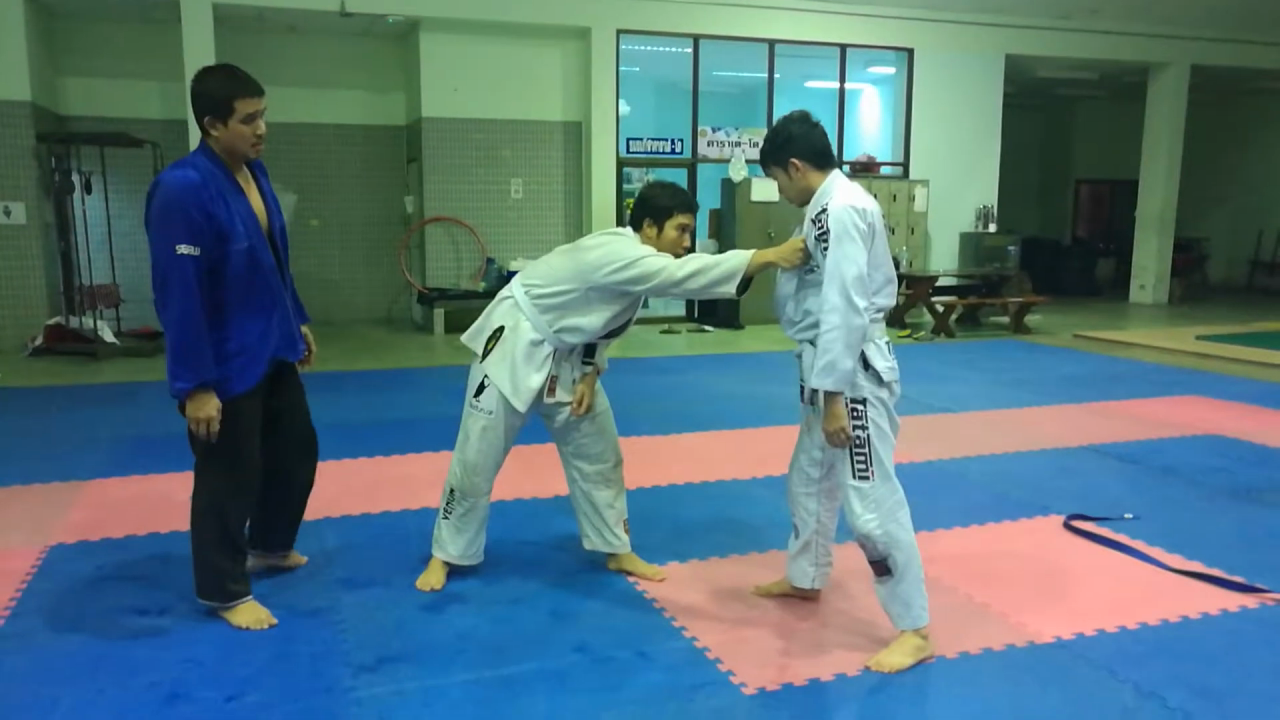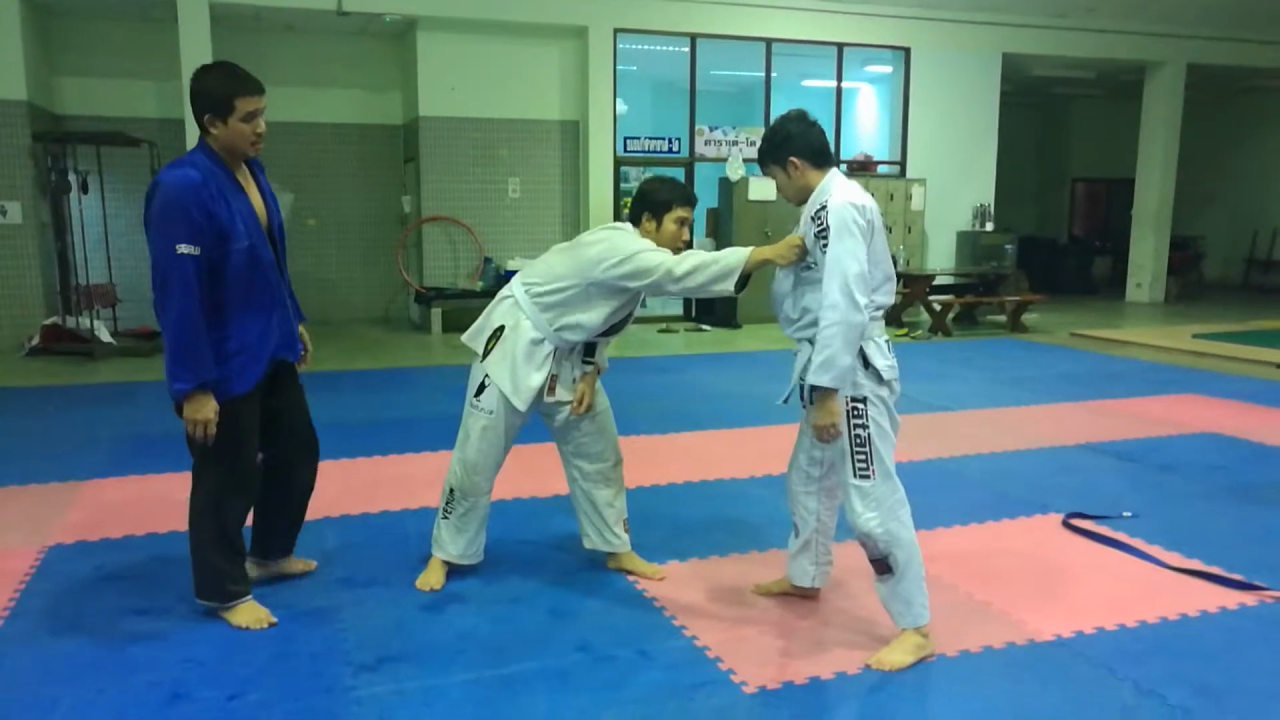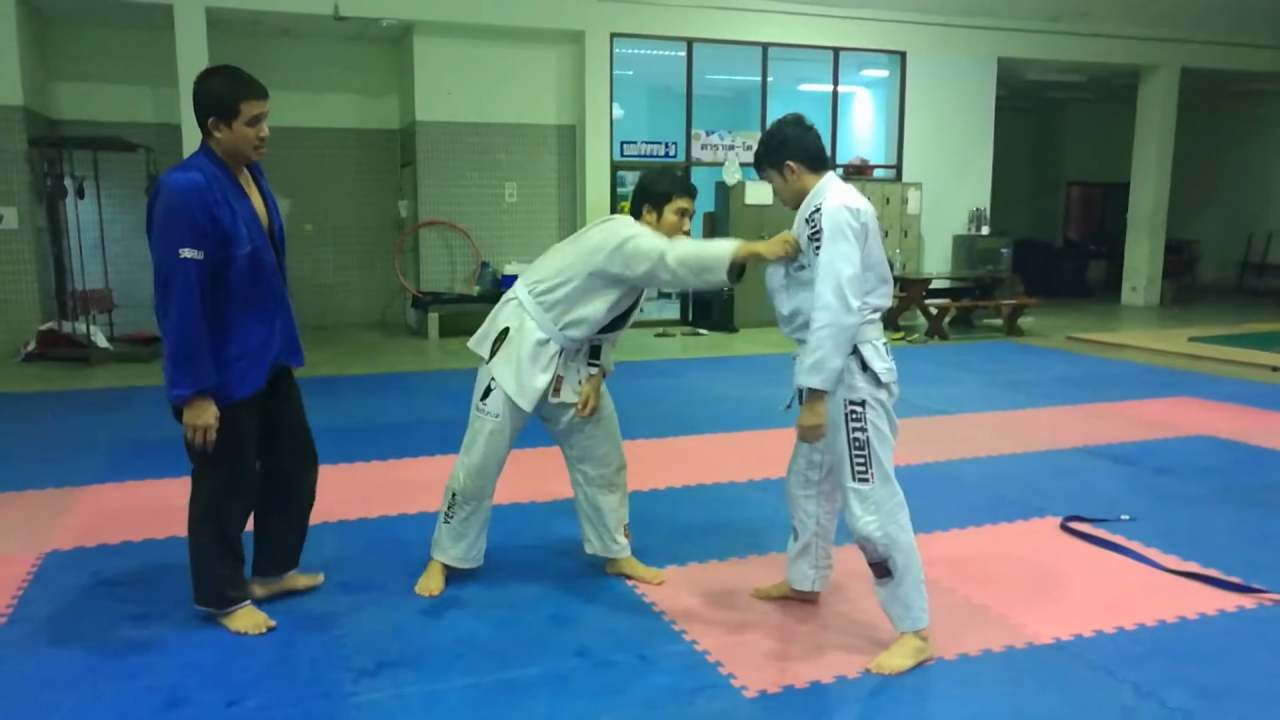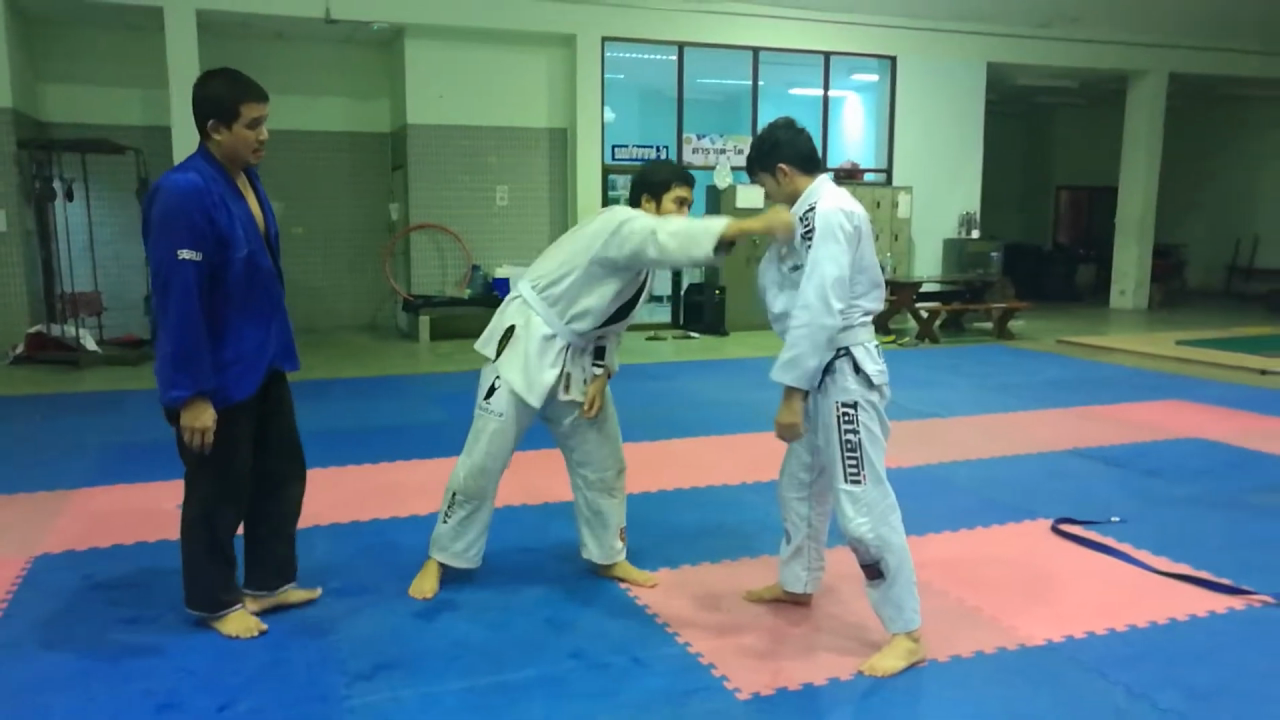
dt=0.1s
person 1, frame 1
left shoulder: (254, 171)
right shoulder: (183, 190)
right elbow: (178, 295)
left wrist: (297, 319)
right wrist: (196, 385)
left hip: (272, 352)
right hip: (224, 366)
left knee: (297, 451)
right knee: (229, 477)
left ankle: (269, 546)
right ankle: (226, 590)
person 1, frame 2
left shoulder: (251, 169)
right shoulder: (182, 189)
right elbow: (178, 295)
left wrist: (293, 319)
right wrist: (193, 386)
left hip: (269, 351)
right hip: (222, 365)
left knee: (297, 452)
right knee: (227, 479)
left ankle: (271, 553)
right ankle: (225, 591)
person 1, frame 3
left shoulder: (250, 173)
right shoulder: (185, 193)
right elbow: (179, 300)
left wrist: (284, 332)
right wrist: (193, 392)
left hip: (267, 357)
right hip: (222, 371)
left knee: (295, 461)
right knee: (226, 484)
left ankle: (273, 569)
right ankle: (223, 596)
person 1, frame 4
left shoulder: (245, 179)
right shoulder: (183, 195)
right elbow: (178, 303)
left wrist: (273, 347)
right wrist: (191, 395)
left hip: (261, 363)
right hip: (214, 377)
left knee: (282, 472)
right knee: (219, 490)
left ankle: (268, 582)
right ankle: (215, 601)
person 2, frame 1
left shoulder: (841, 210)
right shoulder: (829, 206)
left elbow: (845, 310)
left wrist: (836, 400)
left hip: (856, 368)
right hip: (832, 364)
left knee: (870, 499)
right knee: (809, 477)
left ankle: (914, 630)
right ankle: (806, 578)
person 2, frame 2
left shoulder: (839, 207)
right shoulder: (825, 204)
left elbow: (844, 307)
left wrist: (828, 395)
left hip: (855, 366)
right hip: (832, 362)
left knee: (871, 499)
right knee: (809, 477)
left ankle: (915, 627)
right ankle: (805, 577)
person 2, frame 3
left shoulder: (834, 210)
right shoulder: (821, 207)
left elbow: (837, 309)
left wrist: (816, 396)
left hip: (852, 368)
right hip: (829, 365)
left knee: (870, 501)
right knee: (807, 480)
left ankle: (914, 631)
right ankle: (805, 580)
person 2, frame 4
left shoulder: (826, 212)
right shoulder: (815, 210)
left elbow: (819, 311)
left wrist: (791, 393)
left hip: (845, 370)
right hip: (821, 370)
left knee: (862, 503)
right knee: (800, 483)
left ankle: (906, 633)
right ankle: (797, 582)
person 3, frame 1
left shoulder: (633, 261)
right shoulder: (617, 253)
right elbow: (683, 275)
left wrist: (590, 375)
right wrist: (769, 257)
left hip: (564, 356)
right hip: (516, 346)
left knee: (599, 455)
right knee: (477, 459)
left ankle: (616, 550)
right ankle: (445, 555)
person 3, frame 2
left shoulder: (639, 260)
right shoulder: (619, 246)
right elbow: (684, 272)
left wrist: (588, 374)
right wrist: (765, 254)
left hip: (565, 355)
right hip: (518, 346)
left knee: (599, 454)
right knee: (477, 458)
left ankle: (616, 549)
right ankle: (445, 554)
person 3, frame 3
left shoulder: (637, 255)
right shoulder: (619, 237)
right elbow: (675, 261)
left wrist: (595, 376)
right wrist: (757, 249)
left hip: (570, 358)
right hip: (521, 348)
left knee: (603, 458)
right knee: (480, 463)
left ankle: (616, 554)
right ankle: (445, 558)
person 3, frame 4
left shoulder: (643, 257)
right shoulder: (619, 225)
right elbow: (669, 239)
left wrist: (600, 376)
right wrist: (750, 226)
left hip: (576, 360)
right hip: (526, 348)
left knee: (602, 462)
right knee: (484, 463)
left ankle: (608, 558)
right ankle: (440, 560)
